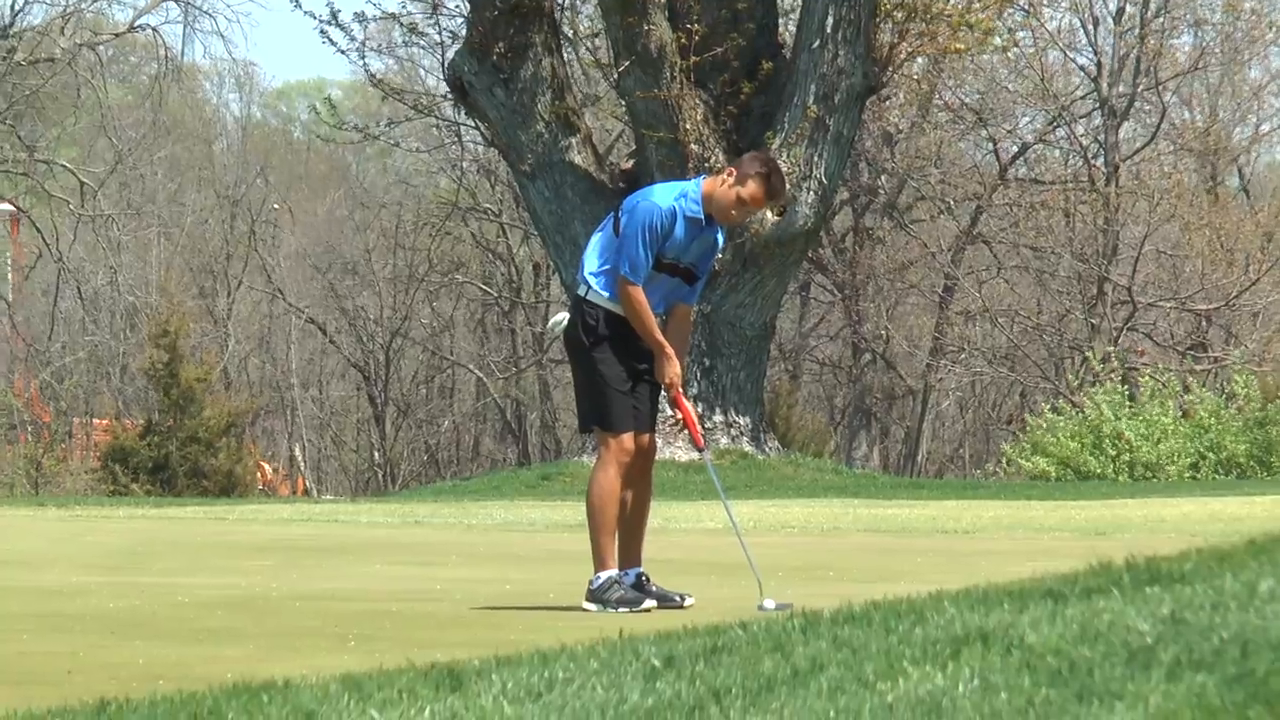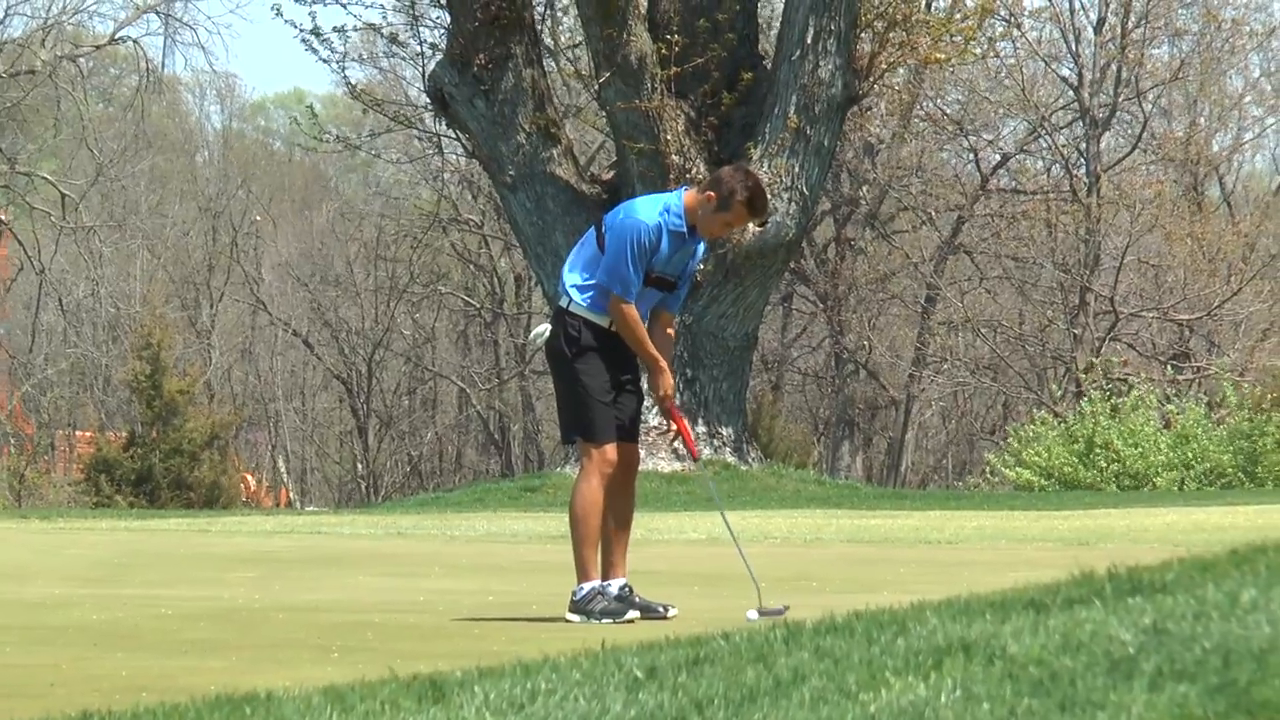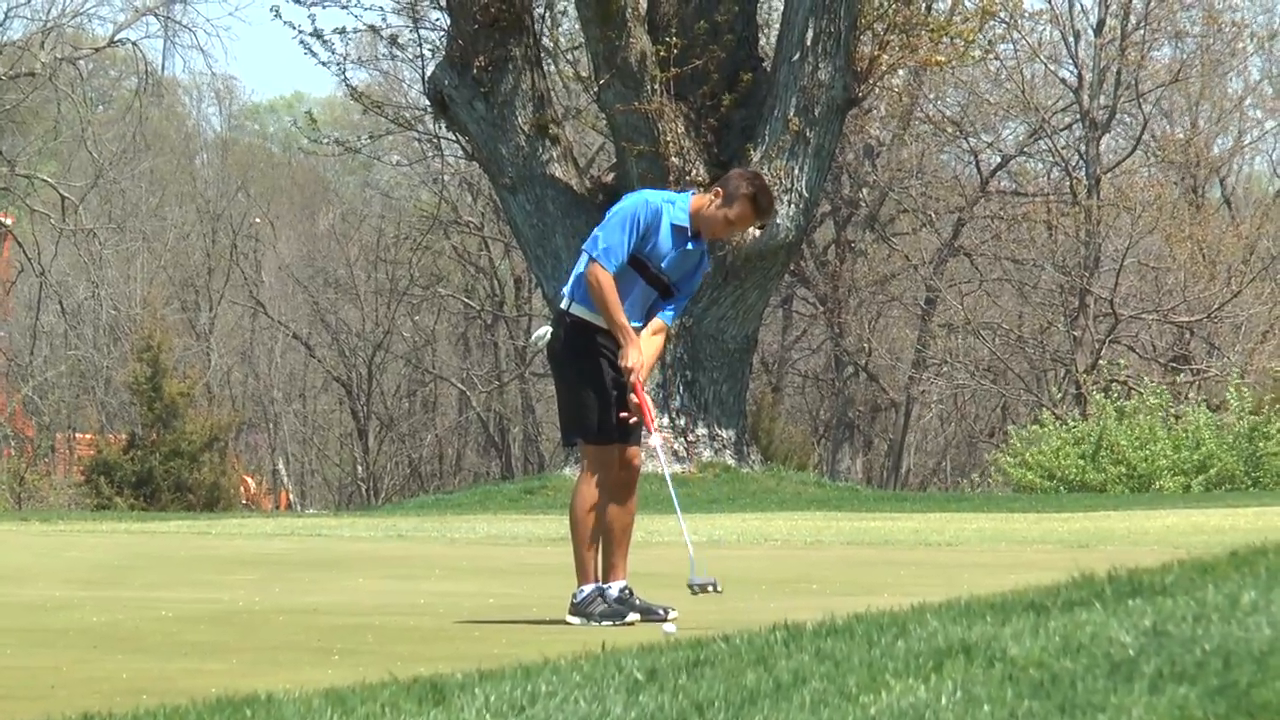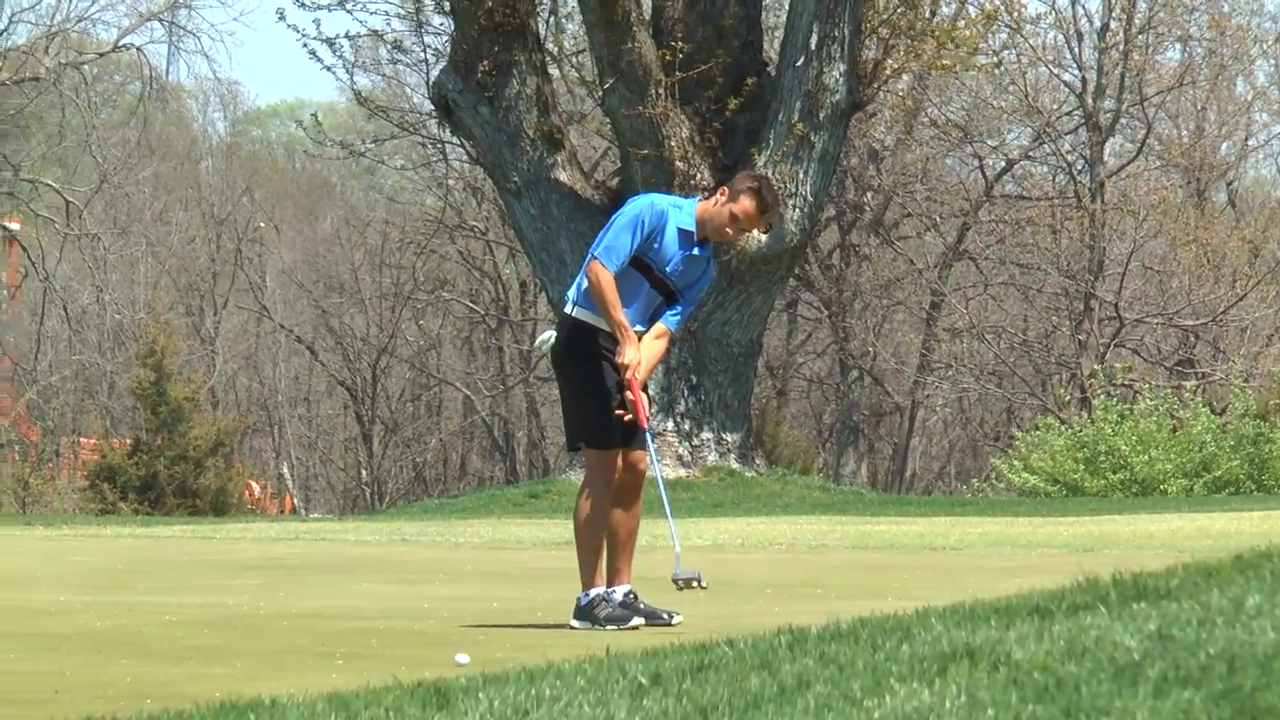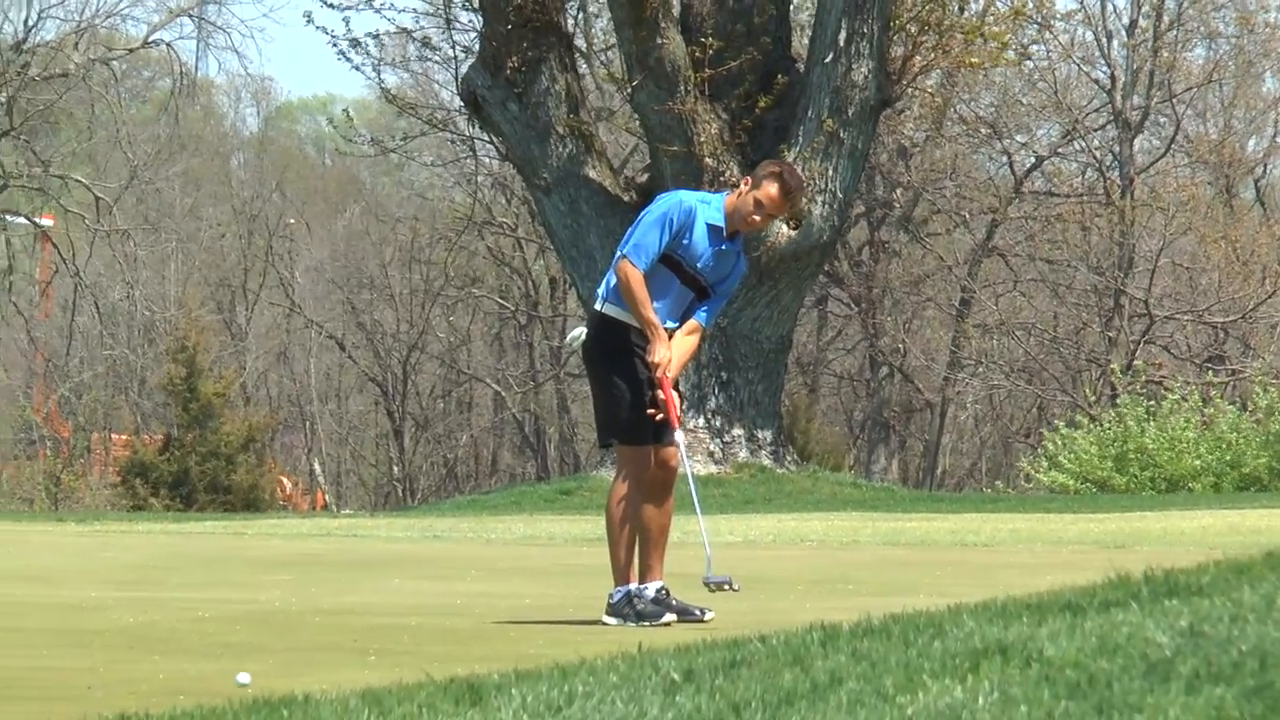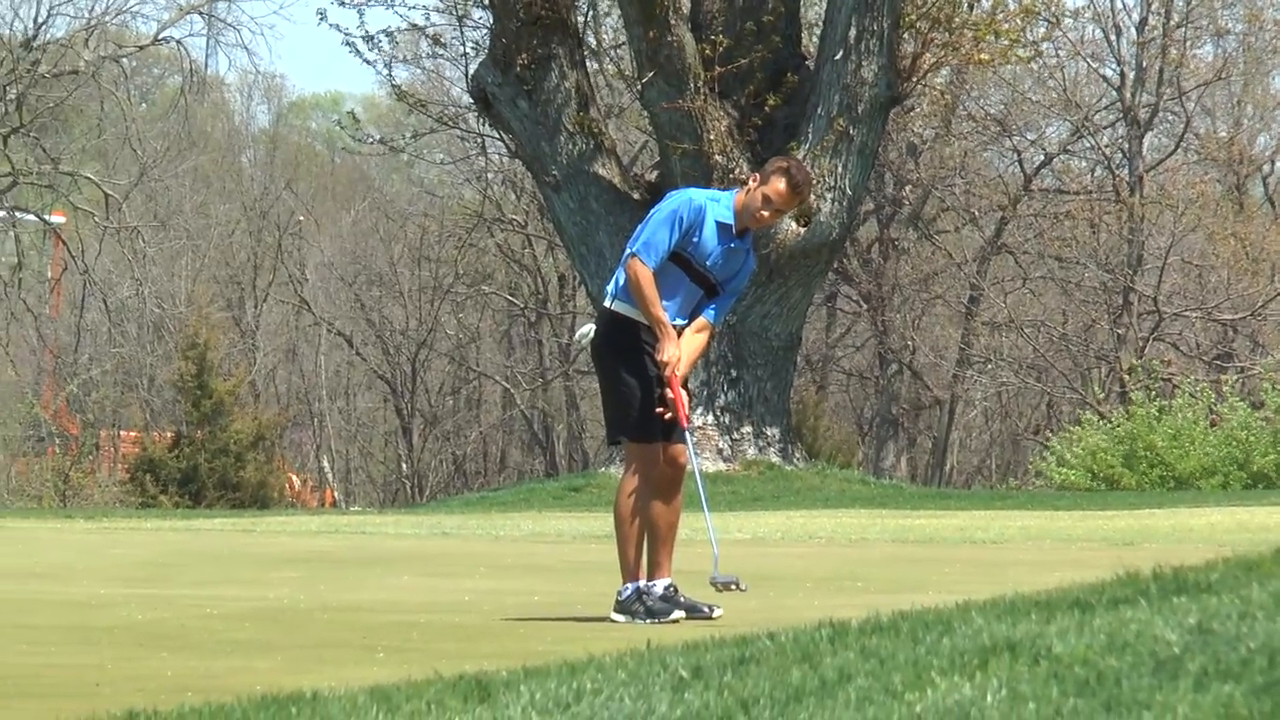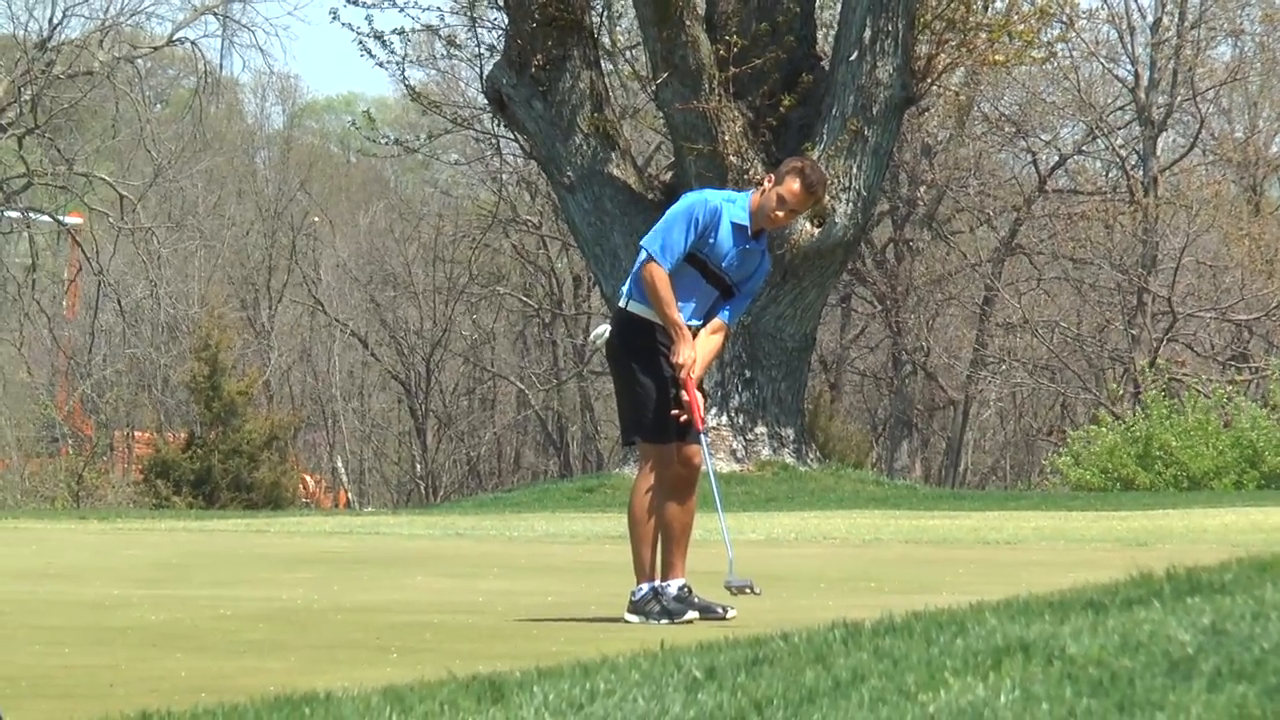
dt=0.7s
person 1, frame 1
left shoulder: (713, 236)
right shoulder: (656, 206)
left elbow: (681, 309)
right elbow: (627, 285)
left wrist: (674, 375)
right wrist: (664, 354)
left hip: (639, 332)
right hip: (599, 324)
left knee: (643, 453)
right knee: (617, 448)
left ankle: (631, 576)
right ankle: (603, 581)
person 1, frame 2
left shoulder: (694, 243)
right shoulder: (641, 220)
left elbow: (663, 316)
right elbow: (620, 303)
left wrist: (667, 388)
right wrist: (658, 368)
left hip: (621, 340)
right hip: (581, 333)
left knee: (626, 463)
right knee: (601, 459)
left ankle: (615, 586)
right ankle: (586, 592)
person 1, frame 3
left shoulder: (698, 258)
right shoulder: (645, 207)
left elbow: (658, 327)
right elbow: (597, 270)
left wrist: (638, 380)
right wrist: (628, 341)
left hip: (625, 345)
right hip: (582, 333)
left knee: (628, 464)
right knee: (600, 462)
left ankle: (615, 588)
right ankle: (585, 595)
person 1, frame 4
left shoulder: (704, 268)
right shoulder: (651, 211)
left elbow: (661, 331)
right elbow: (598, 269)
left wrist: (638, 382)
right wrist: (625, 339)
left hip: (629, 350)
right hip: (587, 336)
left knee: (634, 468)
right knee: (605, 466)
left ankle: (620, 592)
right ankle: (590, 598)
person 1, frame 5
left shoulder: (734, 263)
right shoulder: (680, 206)
left elbow: (693, 327)
right elbow: (627, 266)
left wrist: (670, 378)
right wrist: (657, 338)
left hip: (660, 346)
right hip: (618, 332)
left knee: (665, 464)
right knee: (635, 462)
left ankle: (651, 589)
right ankle: (622, 594)
person 1, frame 6
left shoulder: (744, 260)
right shoulder: (690, 205)
left elbow: (703, 324)
right elbow: (637, 265)
left wrist: (679, 377)
right wrist: (665, 335)
left hip: (668, 343)
right hip: (627, 331)
left knee: (673, 461)
right knee: (644, 460)
left ankle: (660, 585)
right ankle: (630, 592)
person 1, frame 7
left shoulder: (760, 261)
right shoulder: (706, 206)
left elbow: (718, 325)
right elbow: (652, 265)
left wrist: (694, 378)
right wrist: (680, 337)
left hip: (683, 344)
right hip: (641, 331)
left knee: (688, 462)
right knee: (658, 461)
left ankle: (674, 586)
right ankle: (644, 592)
